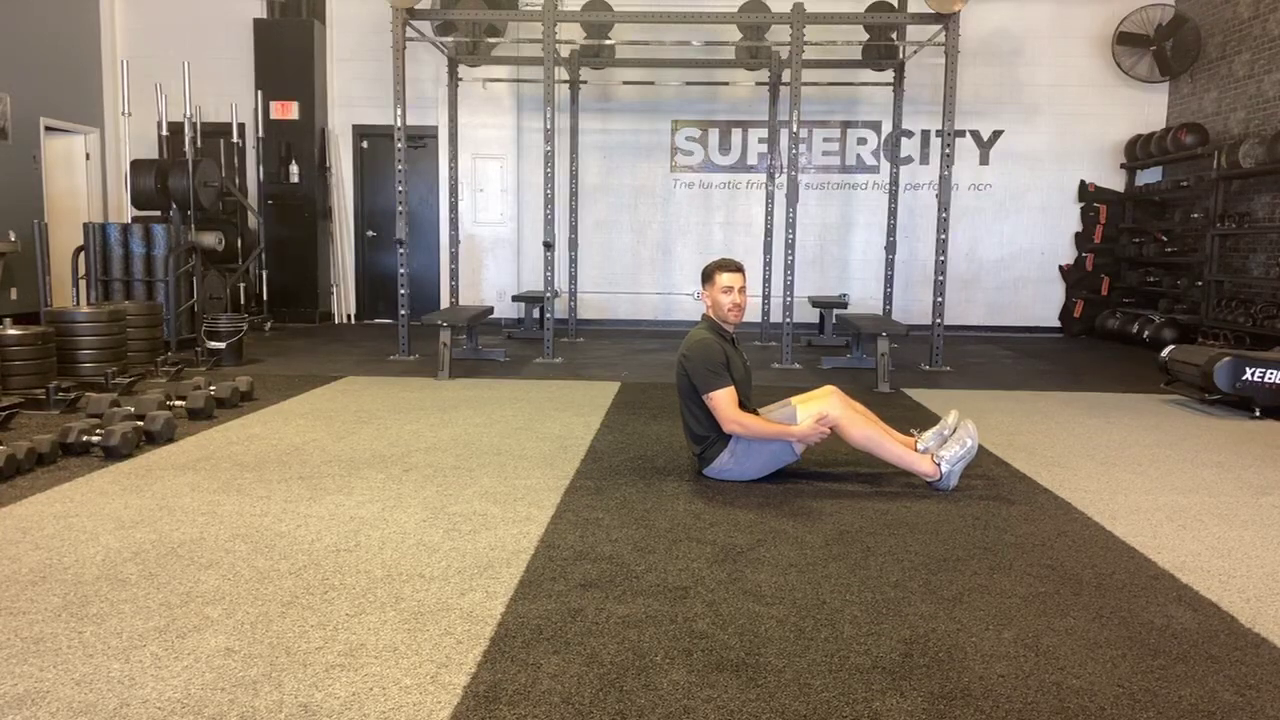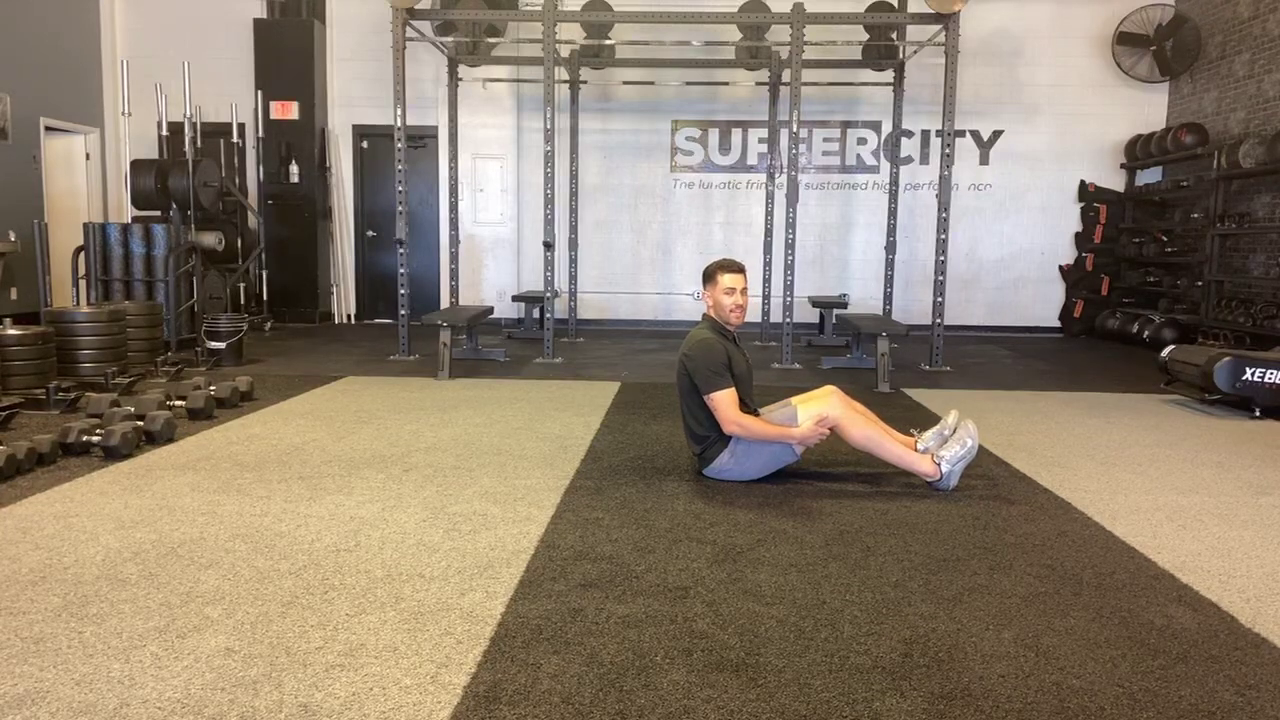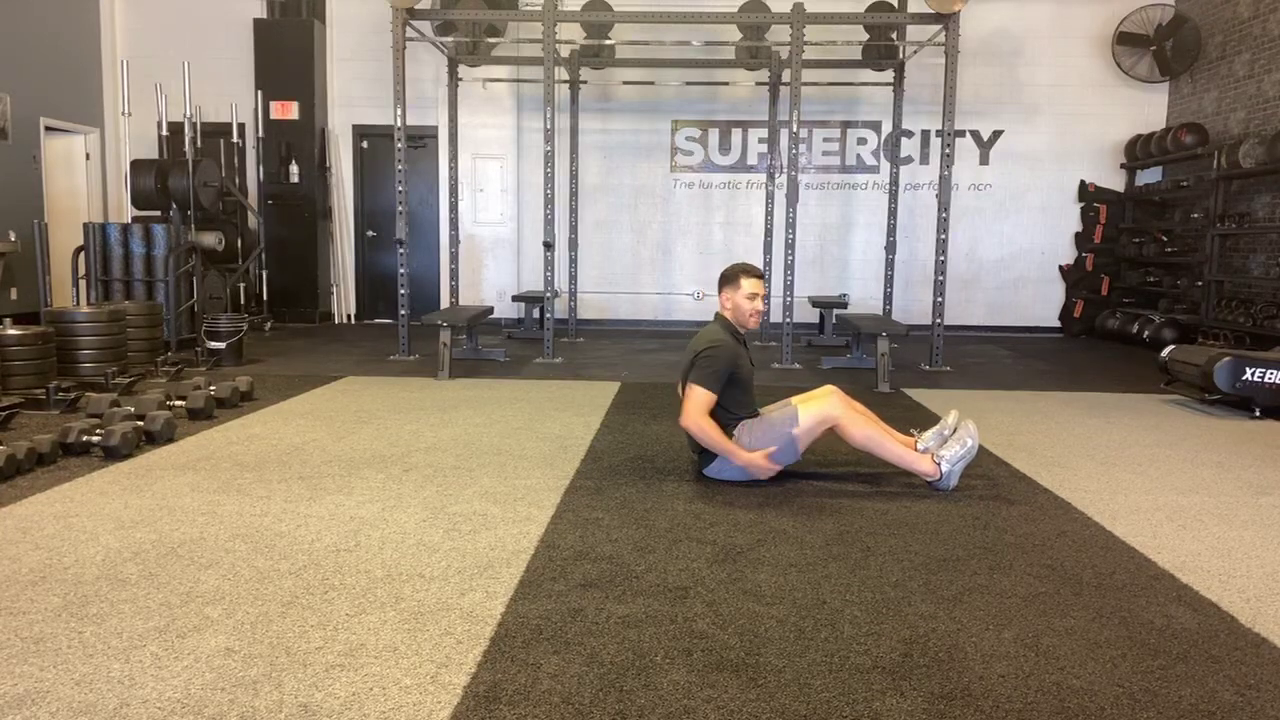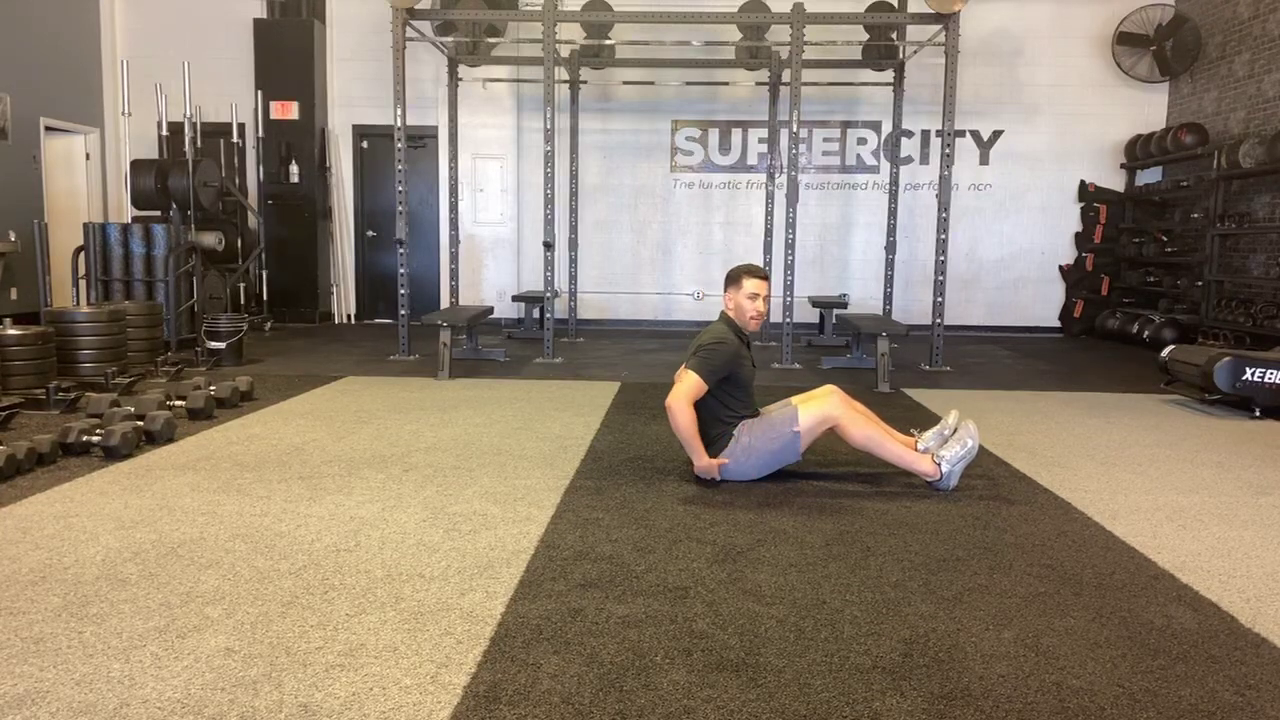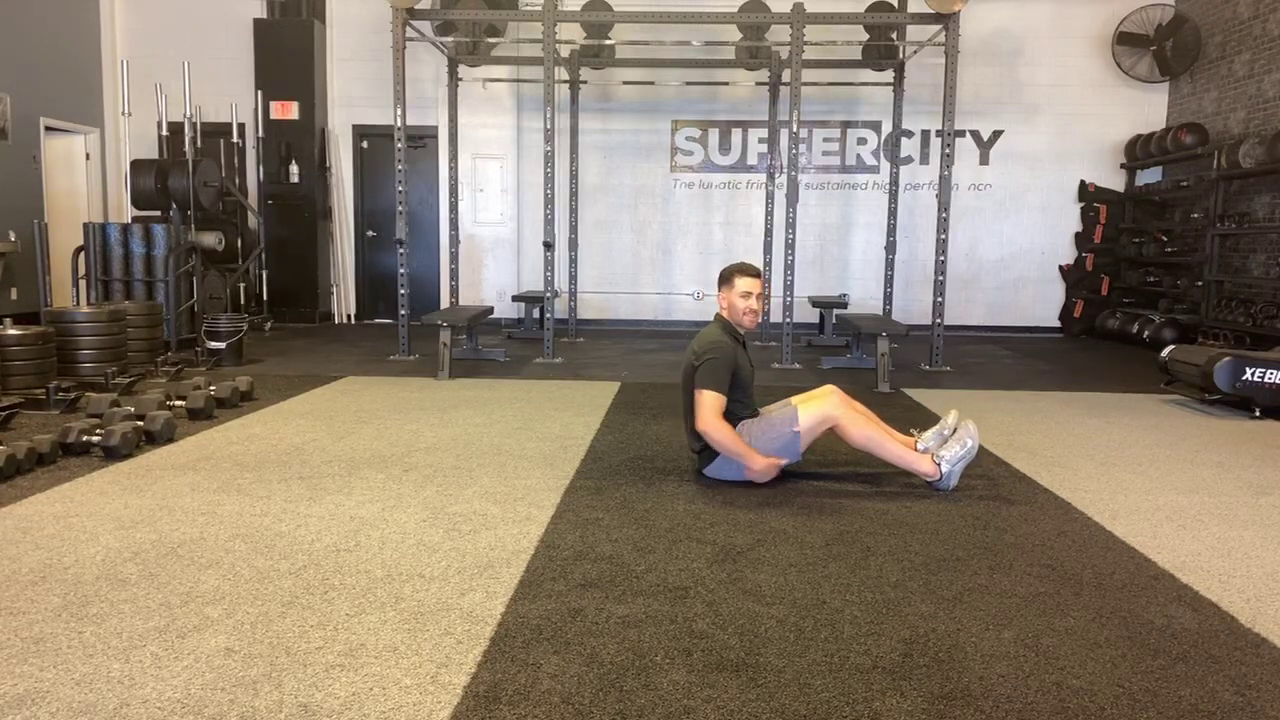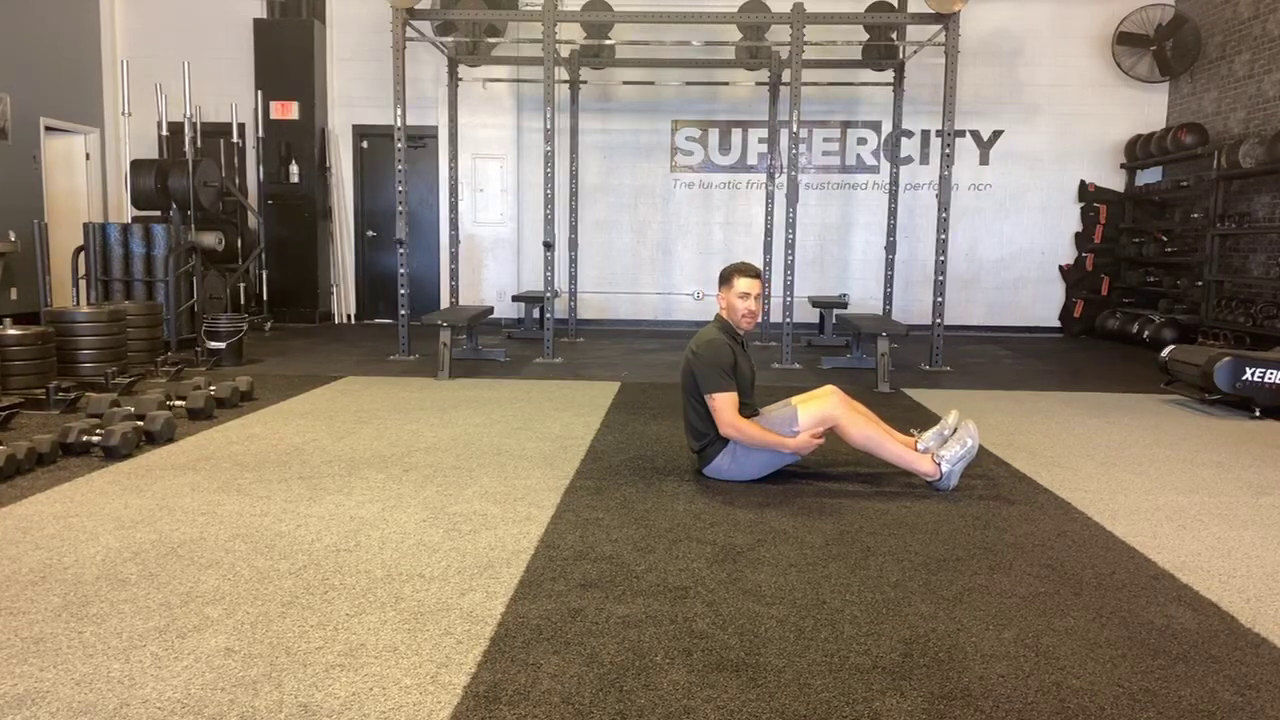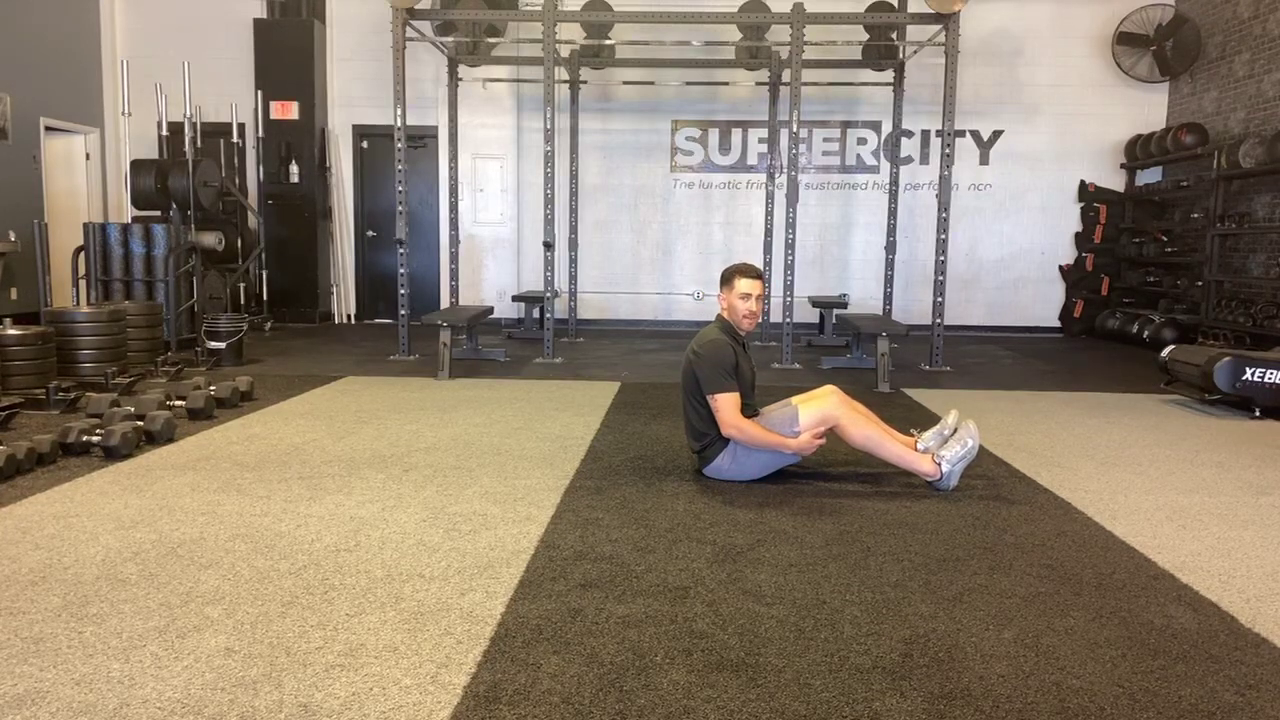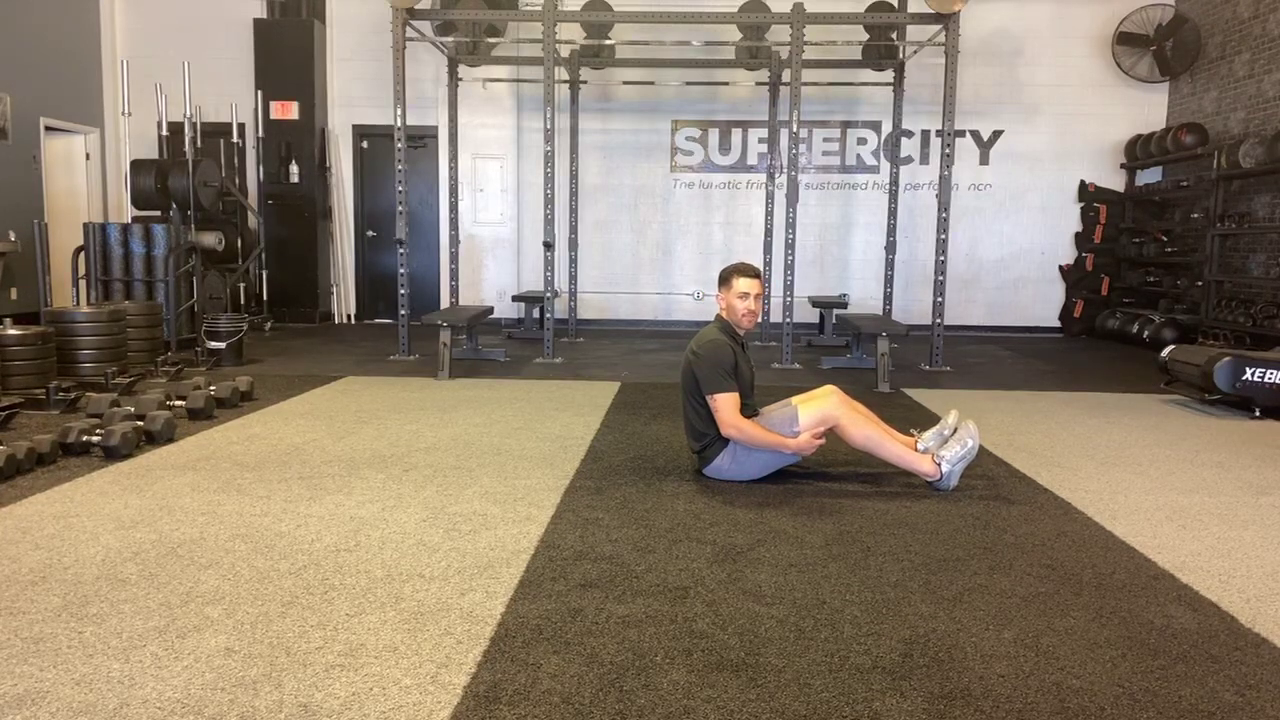
dt=0.4s
person 1, frame 1
left shoulder: (722, 338)
right shoulder: (704, 346)
right elbow: (731, 422)
left wrist: (795, 426)
right wrist: (797, 433)
left hip: (737, 441)
right hip: (726, 454)
left knee: (830, 394)
right knee: (831, 407)
left ankle: (915, 445)
right ankle: (932, 469)
person 1, frame 2
left shoulder: (722, 337)
right shoulder: (707, 346)
right elbow: (731, 422)
left wrist: (793, 426)
right wrist: (796, 434)
left hip: (736, 441)
right hip: (726, 454)
left knee: (830, 394)
right knee: (831, 408)
left ankle: (916, 445)
right ankle: (933, 469)
person 1, frame 3
left shoulder: (724, 336)
right shoulder: (719, 347)
left elbow: (688, 390)
right elbow: (692, 418)
right wrist: (743, 460)
left hip: (738, 432)
right hip: (731, 453)
left knee: (830, 394)
right knee: (832, 407)
left ankle: (916, 445)
right ankle: (933, 469)
person 1, frame 4
left shoulder: (727, 336)
right shoulder: (722, 344)
left elbow: (681, 376)
right elbow: (677, 401)
right wrist: (701, 460)
left hip: (737, 432)
right hip: (729, 451)
left knee: (831, 394)
right knee: (833, 407)
left ankle: (915, 446)
right ankle: (933, 468)
person 1, frame 5
left shoulder: (727, 338)
right shoulder: (717, 348)
right elbow: (707, 422)
right wrist: (752, 462)
left hip: (742, 432)
right hip: (726, 455)
left knee: (830, 394)
right knee: (832, 408)
left ankle: (915, 445)
right ankle: (932, 469)
person 1, frame 6
left shoulder: (729, 339)
right shoulder: (714, 347)
right elbow: (729, 425)
left wrist: (792, 437)
right wrist: (792, 445)
left hip: (738, 440)
right hip: (725, 454)
left knee: (830, 394)
right knee: (832, 408)
left ankle: (916, 446)
right ankle: (933, 469)
person 1, frame 7
left shoulder: (731, 339)
right shoulder: (716, 347)
right elbow: (731, 426)
right wrist: (793, 445)
left hip: (738, 440)
right hip: (725, 454)
left knee: (830, 394)
right knee: (832, 407)
left ankle: (916, 445)
right ankle: (933, 468)
person 1, frame 8
left shoulder: (730, 339)
right shoulder: (715, 347)
right elbow: (730, 426)
left wrist: (792, 438)
right wrist: (793, 445)
left hip: (738, 440)
right hip: (725, 454)
left knee: (830, 394)
right knee: (832, 408)
left ankle: (915, 445)
right ankle: (933, 469)
